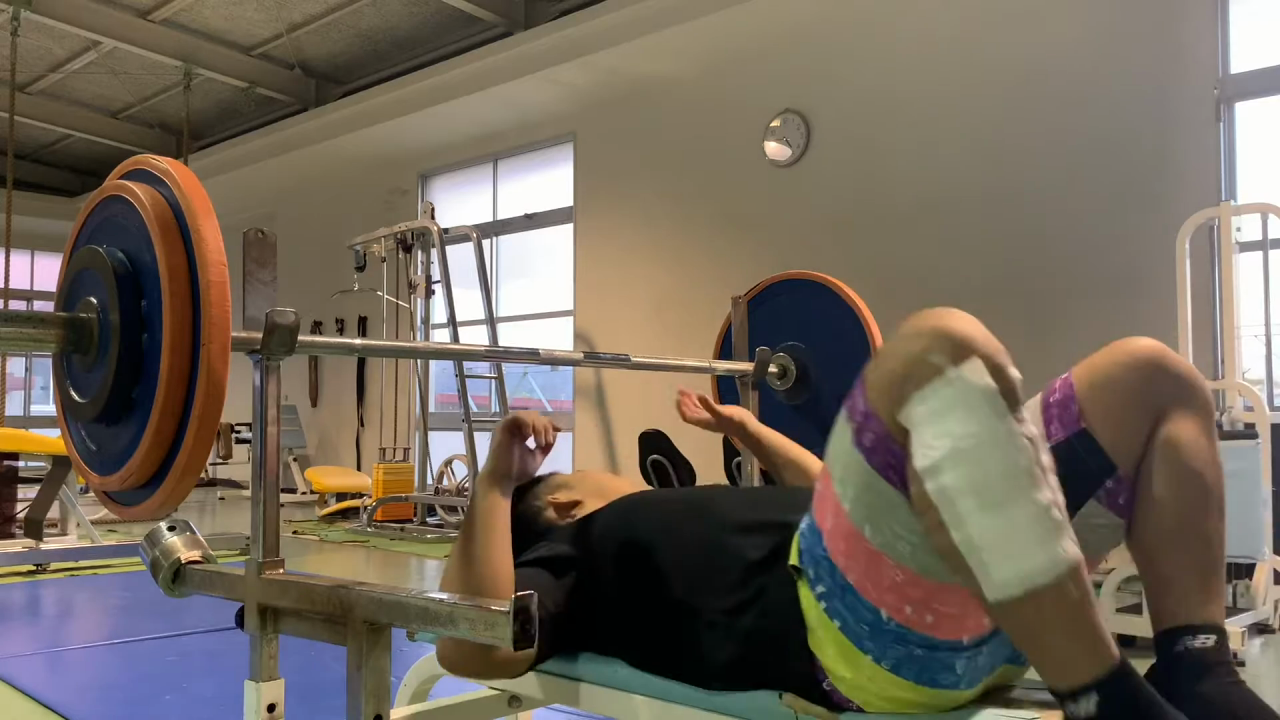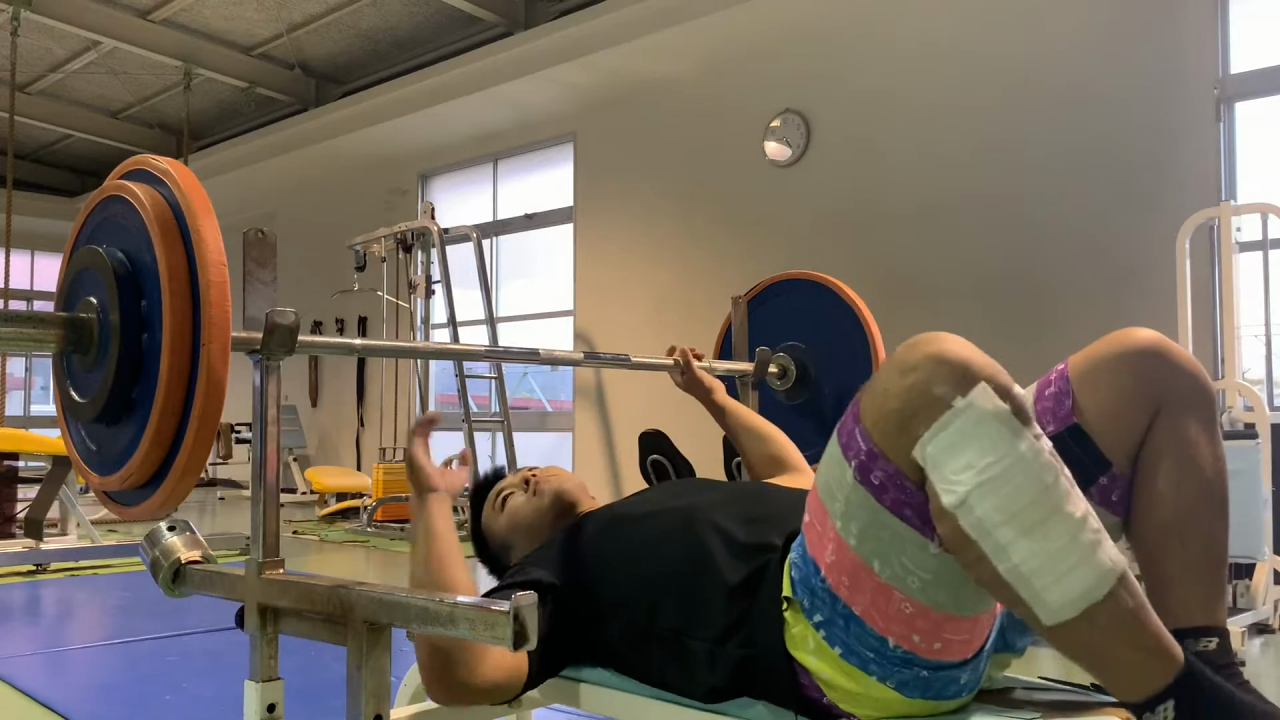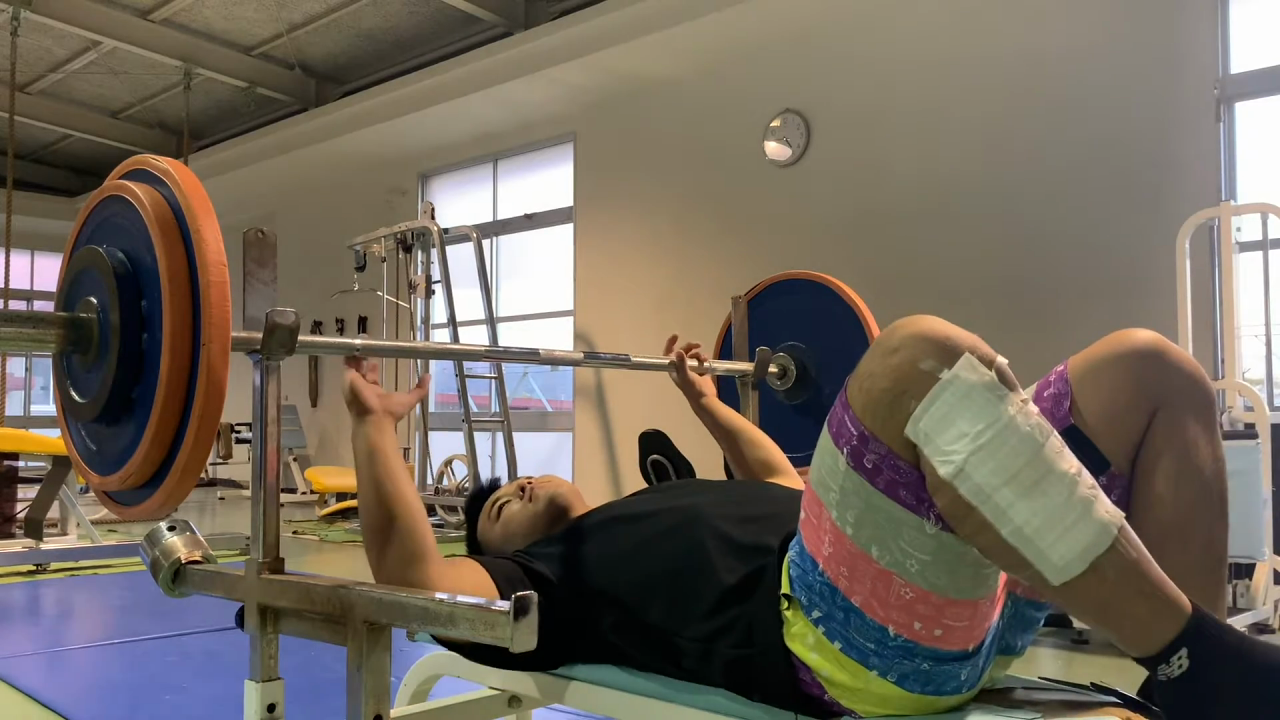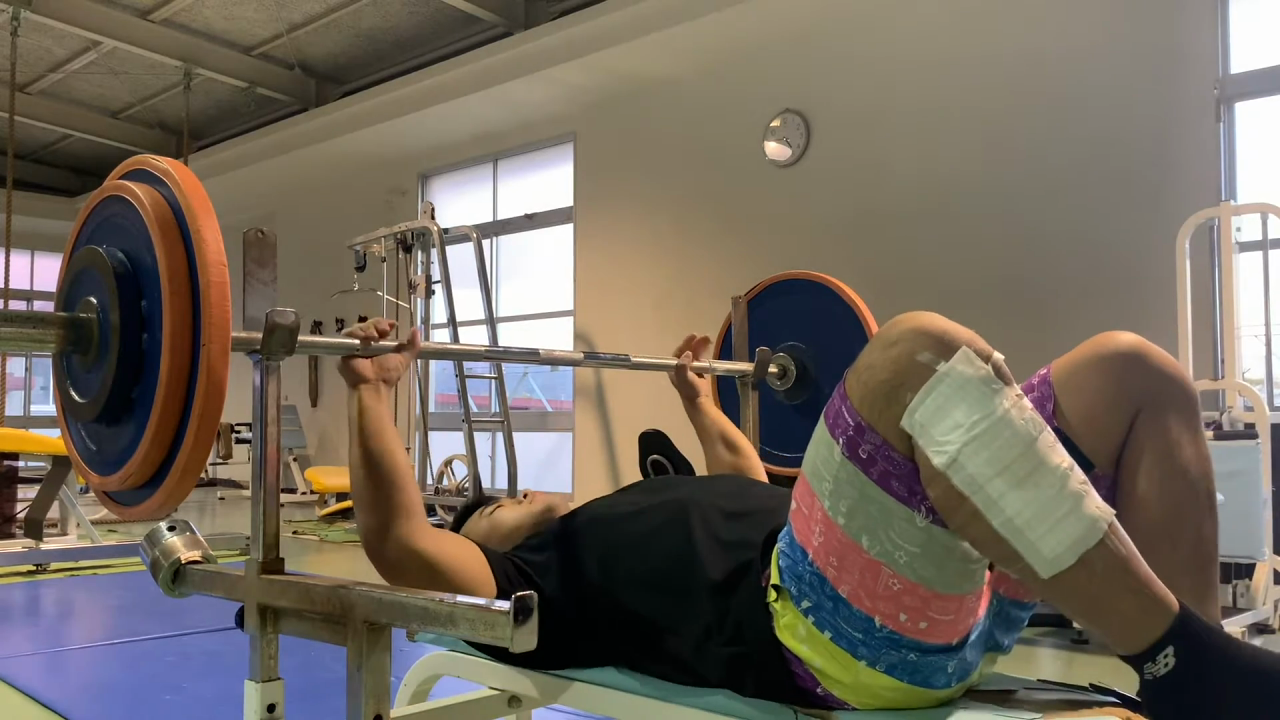
dt=0.5s
person 1, frame 1
left shoulder: (680, 526)
right shoulder: (574, 562)
right elbow: (468, 647)
left wrist: (741, 426)
right wrist: (493, 485)
left hip: (979, 609)
right hip: (862, 625)
left knee: (1151, 376)
right knee: (939, 344)
person 1, frame 2
left shoulder: (665, 518)
right shoulder: (554, 578)
left elbow: (789, 477)
left wrist: (717, 400)
right wrist: (431, 503)
left hip: (971, 588)
right hip: (850, 634)
left knee: (1151, 371)
right knee: (939, 374)
person 1, frame 3
left shoulder: (657, 519)
right shoulder: (543, 580)
left elbow: (781, 481)
right elbow: (412, 579)
left wrist: (707, 405)
right wrist: (374, 425)
left hip: (965, 600)
right hip: (846, 629)
left knee: (1149, 371)
right knee: (923, 355)
person 1, frame 4
left shoulder: (631, 534)
right shoulder: (530, 585)
left elbow: (745, 487)
right elbow: (398, 542)
left wrist: (697, 399)
right wrist: (370, 391)
left hip: (955, 591)
right hip: (827, 620)
left knee: (1131, 372)
right knee: (924, 352)
